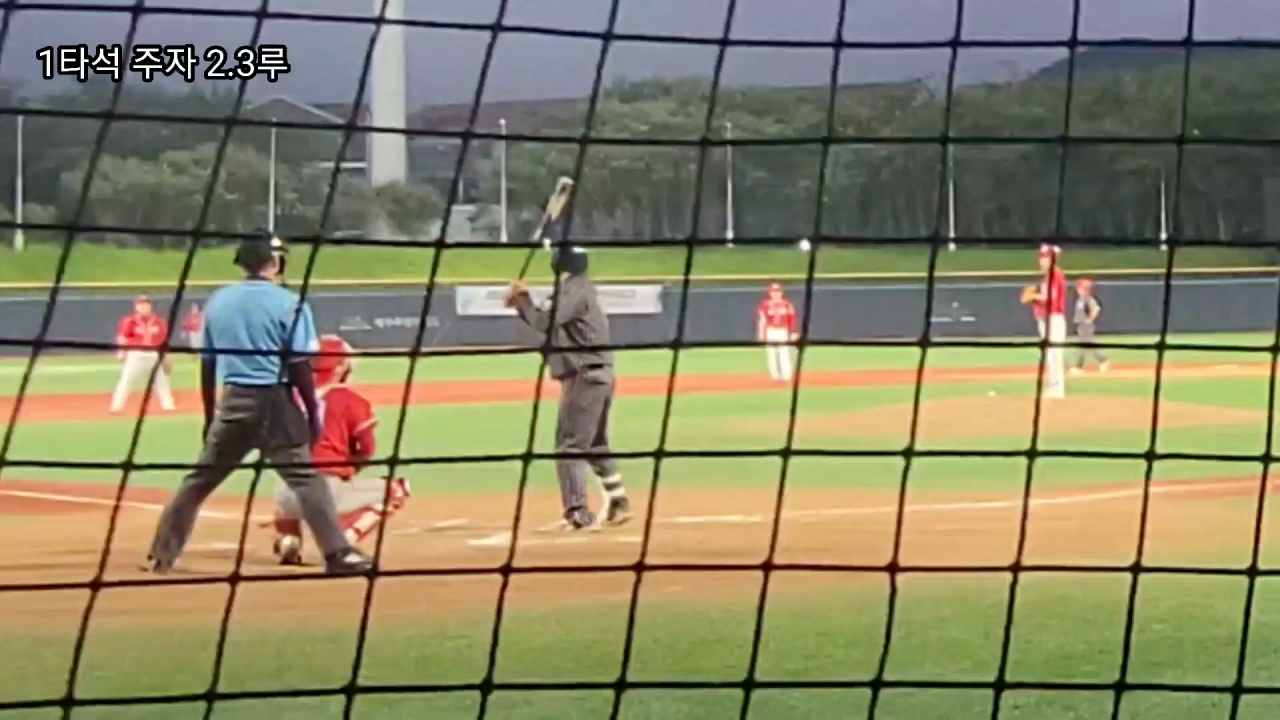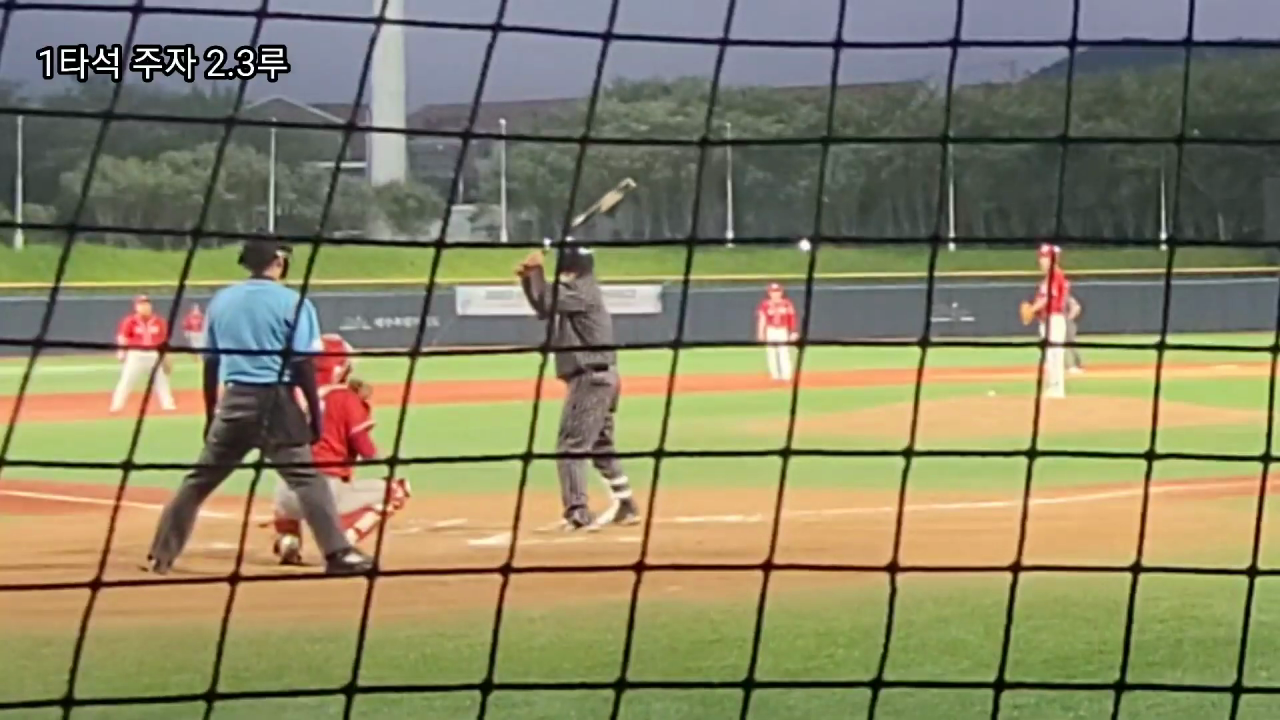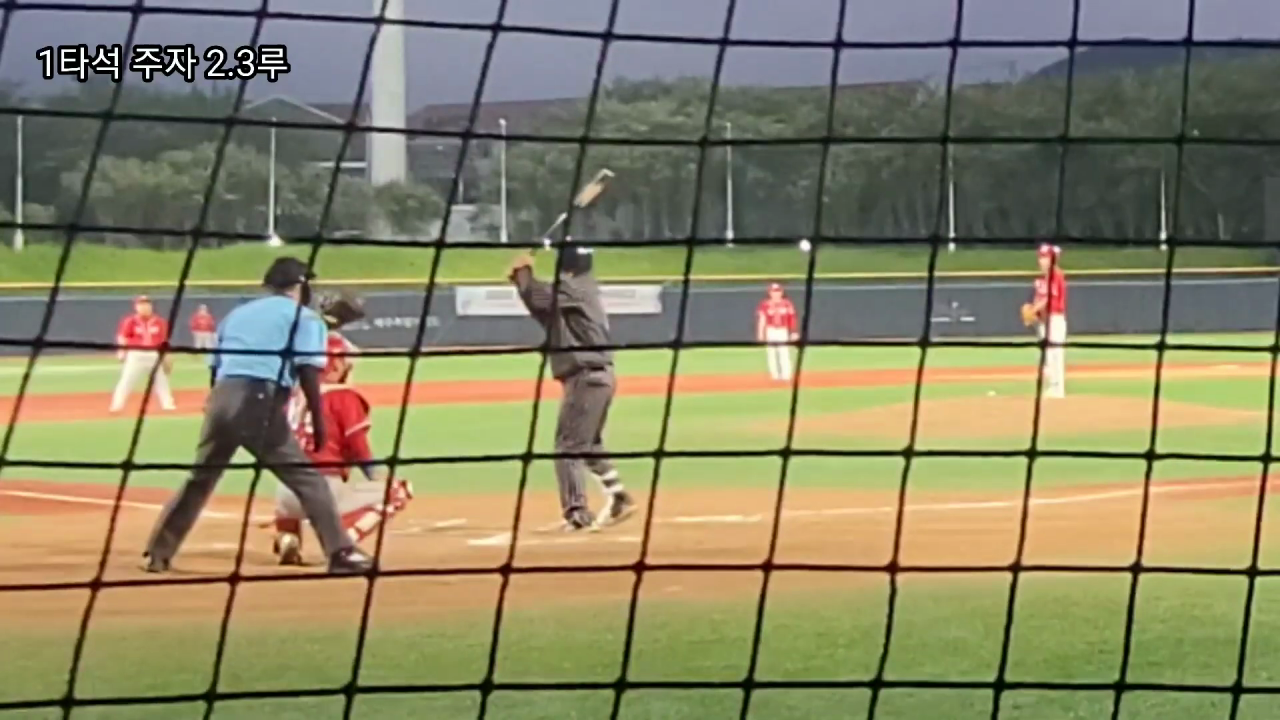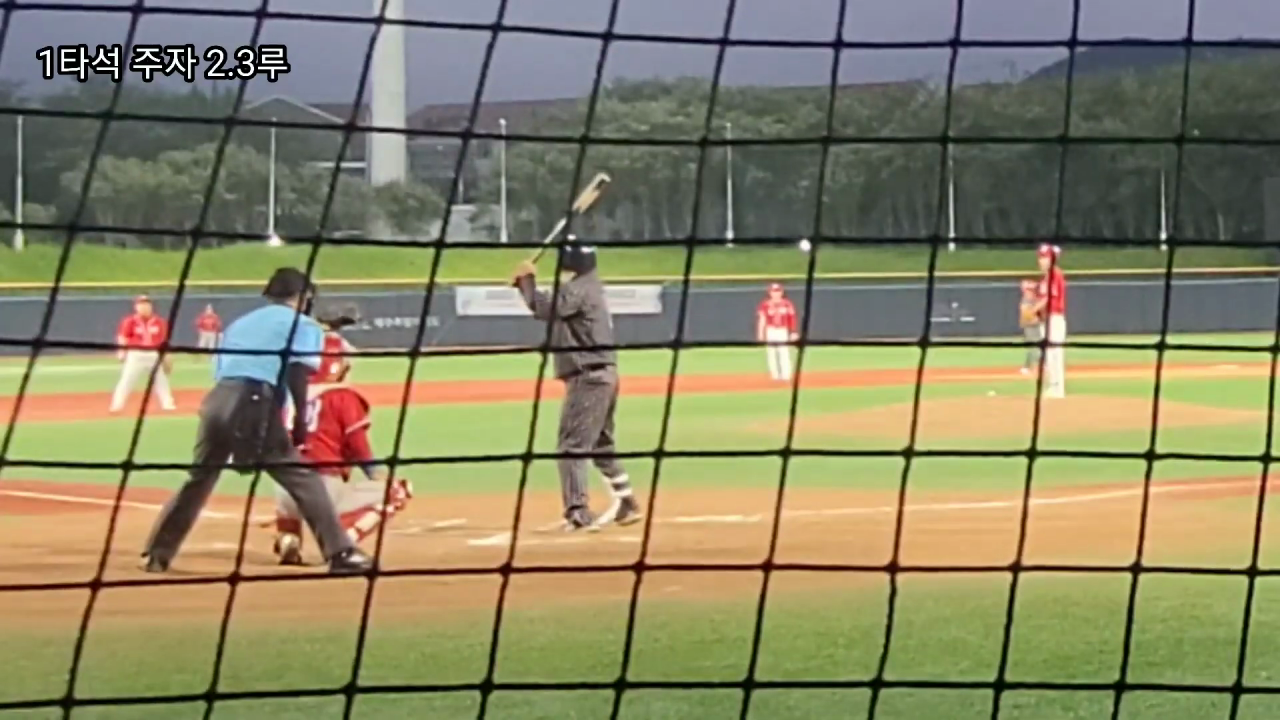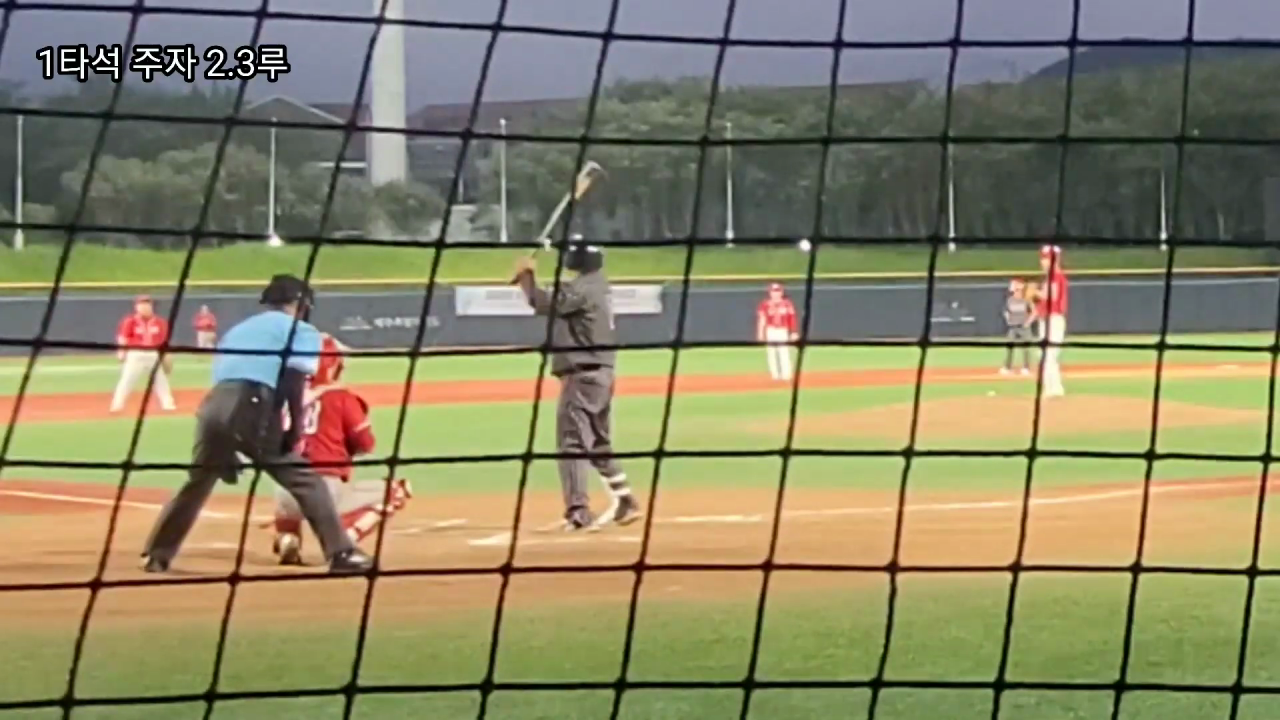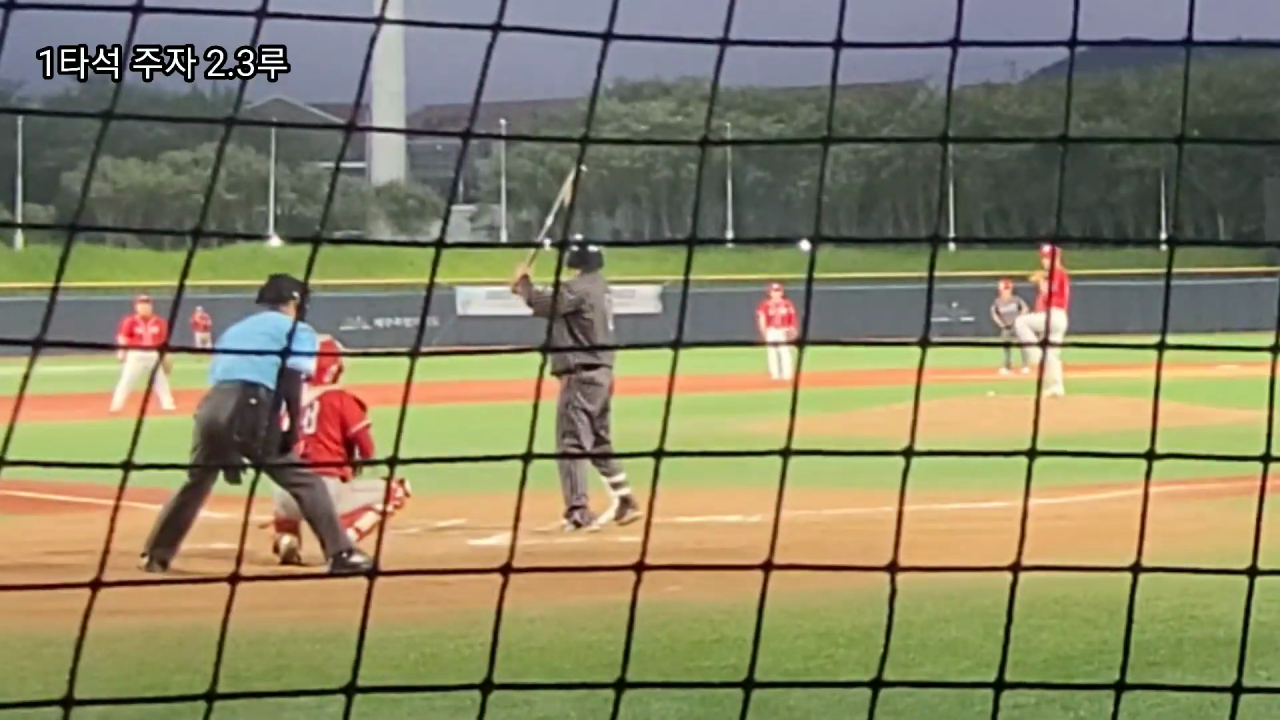
dt=0.5s
person 1, frame 1
left shoulder: (217, 301)
right shoulder: (288, 303)
left elbow: (208, 364)
right elbow: (299, 366)
left wrist: (209, 416)
right wrist: (313, 413)
left hip: (232, 404)
right hip: (274, 403)
left knee: (200, 480)
right knee: (306, 478)
left ankle: (160, 555)
right ankle: (338, 553)
person 1, frame 2
left shoulder: (220, 301)
right shoulder: (292, 302)
left elbow: (210, 363)
right elbow: (302, 365)
left wrist: (210, 415)
right wrist: (315, 412)
left hip: (233, 403)
right hip: (274, 402)
left knee: (199, 479)
right knee: (308, 479)
left ankle: (160, 555)
right ankle: (339, 553)
person 1, frame 3
left shoulder: (236, 313)
right shoulder: (304, 317)
left elbow: (215, 369)
right elbow: (307, 369)
left wrist: (222, 428)
right wrist: (318, 420)
left hip: (221, 399)
right hip: (261, 401)
left knee: (199, 480)
right knee: (308, 479)
left ankle: (157, 553)
right ankle: (341, 552)
person 1, frame 4
left shoulder: (239, 323)
right shoulder: (303, 324)
right elbow: (297, 368)
left wrist: (236, 445)
right wrist: (301, 416)
left hip: (217, 401)
right hip: (256, 404)
left knee: (198, 481)
right knee: (304, 480)
left ankle: (155, 555)
right ankle: (341, 554)
person 1, frame 5
left shoulder: (237, 329)
right shoulder: (301, 330)
right elbow: (294, 375)
left wrist: (227, 452)
right wrist: (296, 424)
left hip: (215, 405)
right hip: (254, 407)
left knee: (198, 482)
right knee: (306, 480)
left ankle: (156, 555)
right ankle: (341, 553)
person 1, frame 6
left shoulder: (233, 330)
right shoulder: (296, 329)
right elbow: (291, 376)
left wrist: (228, 451)
right wrist: (294, 424)
left hip: (212, 407)
right hip: (251, 409)
left knee: (196, 483)
right knee: (305, 481)
left ankle: (155, 556)
right ankle: (341, 554)
person 2, frame 1
left shoulder: (573, 291)
right shoulder: (579, 290)
left elbow: (544, 323)
right elbow: (550, 323)
left wrist: (523, 298)
right wrist: (521, 302)
left hip: (585, 377)
right hip: (598, 375)
left knee: (569, 446)
right knee: (595, 445)
left ankle: (578, 515)
right ankle: (617, 503)
person 2, frame 2
left shoulder: (582, 290)
right shoulder: (578, 289)
left elbow: (547, 300)
right elbow: (544, 308)
left wrist: (537, 270)
right wrist: (528, 279)
left hip: (590, 379)
right hip: (600, 377)
left knee: (570, 447)
right knee: (601, 446)
left ankle: (578, 514)
right ankle: (625, 507)
person 2, frame 3
left shoulder: (576, 288)
right shoulder: (580, 289)
left elbow: (538, 295)
right elbow: (544, 314)
left wrist: (525, 270)
right wrist: (520, 280)
left hip: (587, 378)
right hip: (597, 376)
left knee: (568, 448)
right knee: (588, 444)
left ankle: (578, 515)
right ankle: (618, 498)
person 2, frame 4
left shoulder: (578, 289)
right shoulder: (586, 286)
left elbow: (544, 309)
right elbow: (552, 312)
left wrist: (528, 279)
right wrist: (525, 285)
left hip: (588, 377)
right hip: (603, 375)
left knee: (572, 446)
right knee: (602, 445)
left ankle: (579, 513)
right ankle: (626, 505)
person 2, frame 5
left shoulder: (581, 288)
right shoulder: (596, 283)
left elbow: (543, 304)
right elbow: (555, 304)
left wrist: (528, 274)
right wrist: (526, 282)
left hip: (582, 376)
right hip: (600, 373)
left knee: (572, 445)
right knee: (598, 443)
left ankle: (579, 513)
right ankle: (625, 502)
person 2, frame 6
left shoulder: (580, 287)
right shoulder: (596, 284)
left elbow: (541, 304)
right elbow: (554, 304)
left wrist: (523, 280)
right wrist: (525, 289)
left hip: (582, 375)
right hip: (600, 373)
left knee: (571, 444)
right knee: (599, 443)
left ankle: (579, 513)
right ankle: (625, 502)
person 3, frame 1
right shoulder: (346, 398)
right elbow: (367, 449)
right wrist: (349, 466)
left hip: (288, 493)
right hip: (328, 490)
right knee: (395, 490)
left ankle: (288, 540)
person 3, frame 2
right shoulder: (345, 398)
right elbow: (366, 450)
left hip: (287, 494)
right hip: (326, 491)
right knee: (396, 491)
left ankle: (287, 540)
person 3, frame 3
left shoulder: (293, 393)
right shoulder: (344, 397)
right elbow: (359, 449)
right wrist: (379, 481)
left hip: (288, 492)
right knee: (398, 492)
left ankle: (288, 540)
person 3, frame 4
right shoulder: (343, 396)
right elbow: (358, 447)
right wrist: (379, 477)
left hip: (287, 491)
right hip: (325, 489)
right knee: (397, 491)
left ankle: (287, 539)
person 3, frame 5
right shoulder: (341, 398)
right elbow: (365, 444)
right wrist: (345, 450)
left hip: (287, 494)
right hip: (325, 491)
right knee: (396, 491)
left ankle: (287, 540)
person 3, frame 6
right shoulder: (340, 398)
right elbow: (366, 447)
right wrist: (357, 463)
left hip: (285, 495)
right hip: (324, 490)
right knee: (396, 491)
left ankle: (286, 539)
